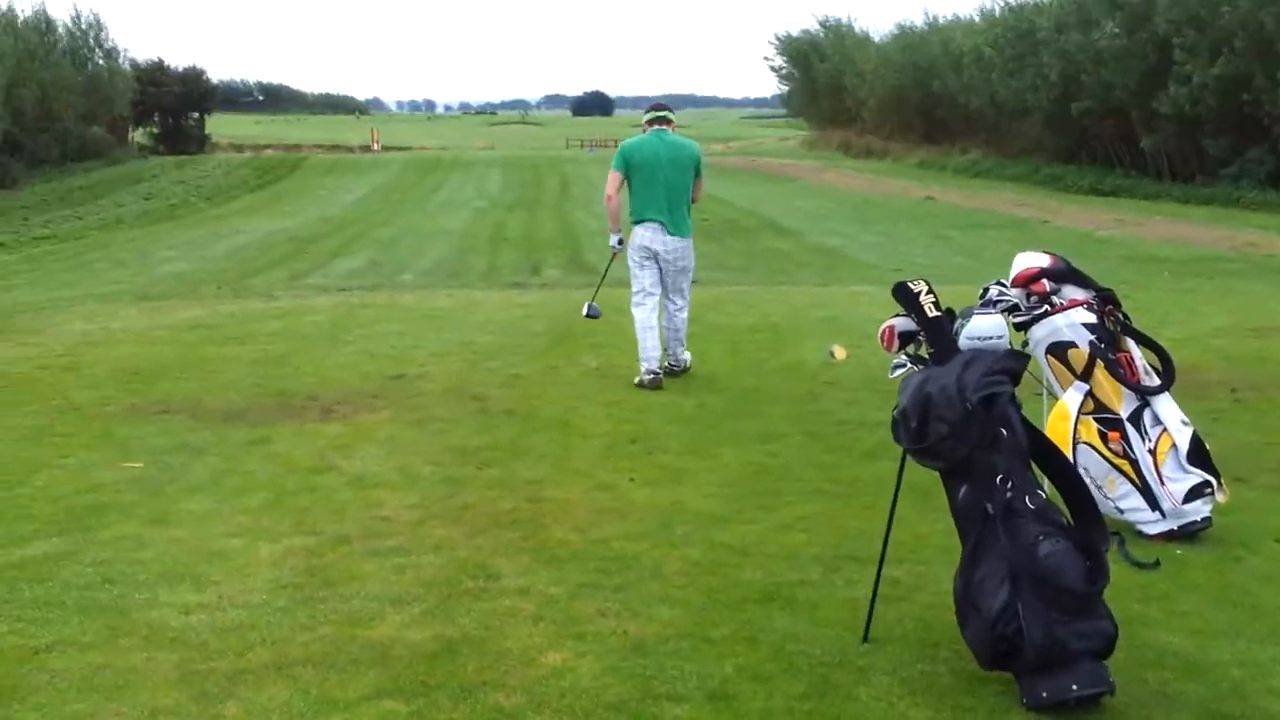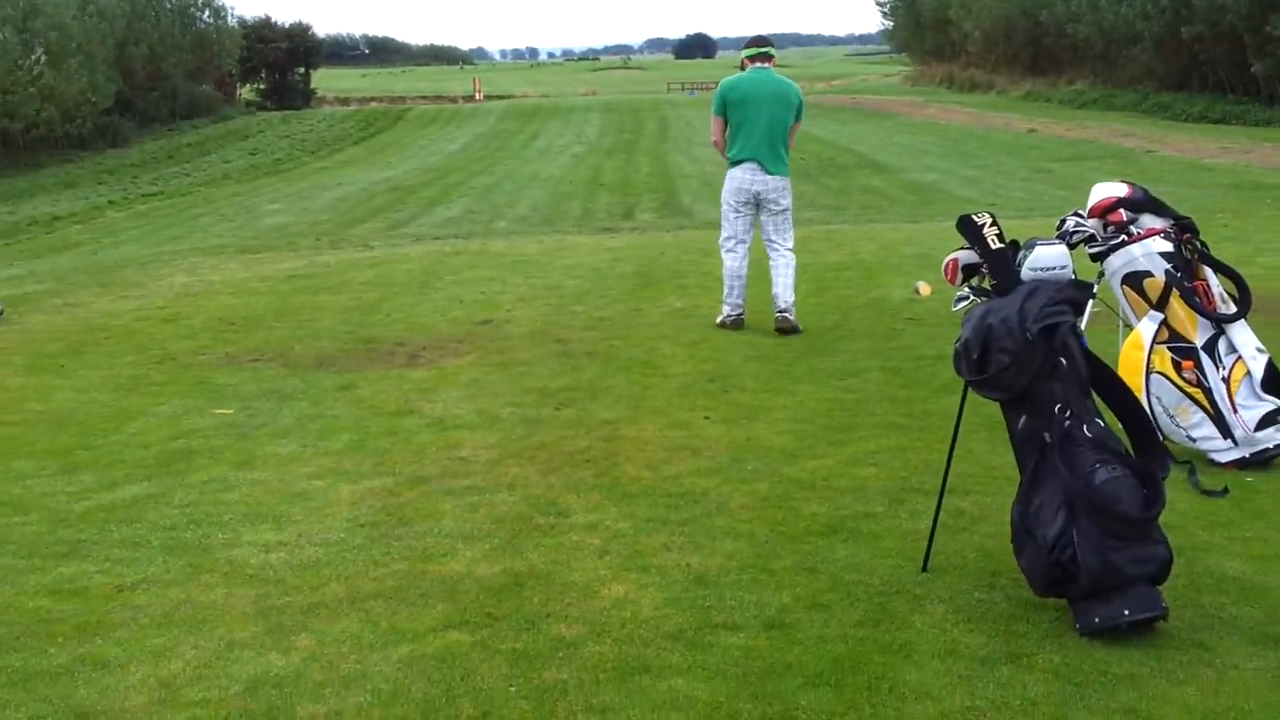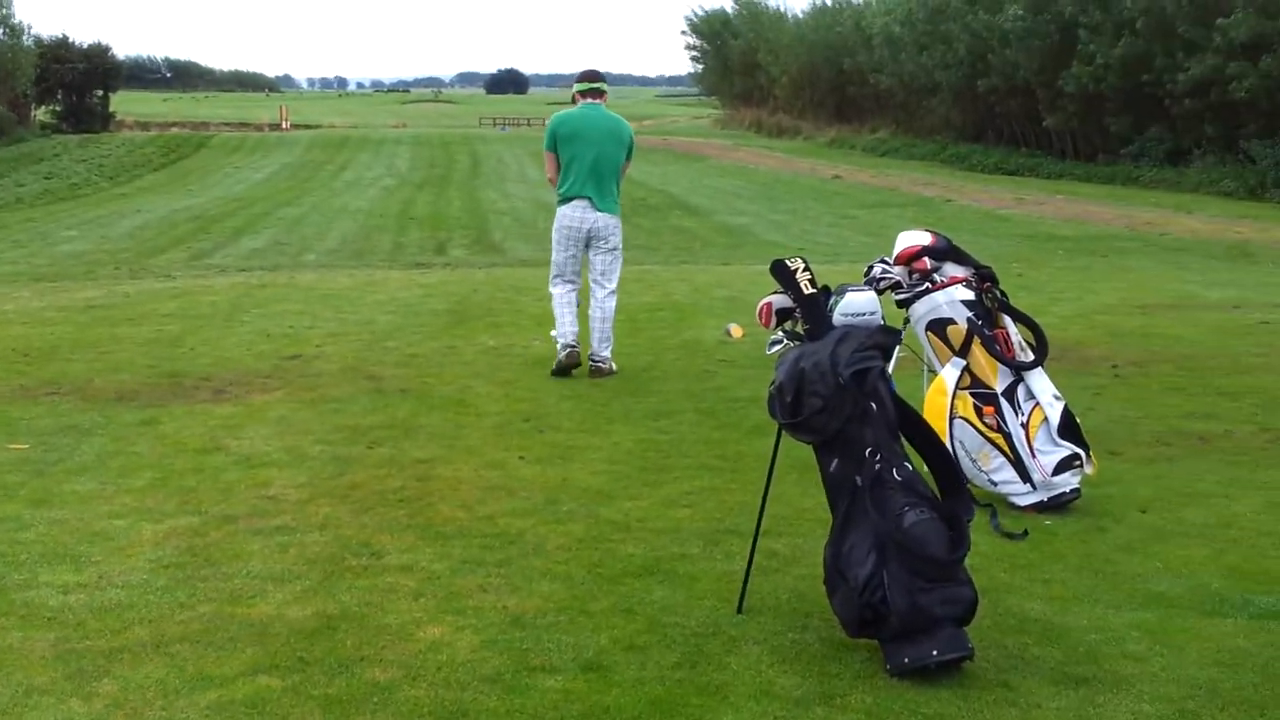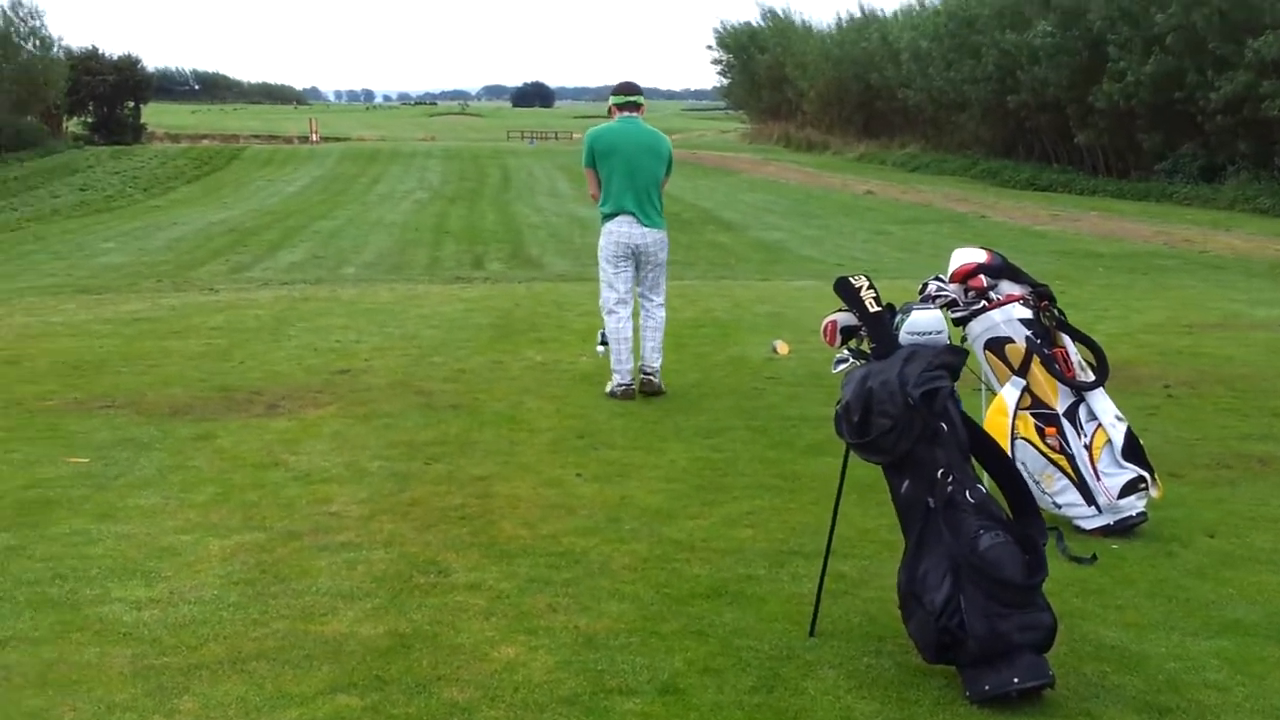
dt=0.4s
person 1, frame 1
left shoulder: (629, 148)
right shoulder: (691, 149)
left elbow: (611, 194)
left wrist: (615, 233)
left hip: (643, 235)
right hip: (679, 237)
left knee: (645, 303)
right knee: (677, 304)
left ankle: (650, 370)
right ankle: (676, 361)
person 1, frame 2
left shoulder: (728, 86)
right shoulder: (793, 90)
left elbow: (717, 138)
right elbow: (789, 141)
left hip: (740, 176)
right hip: (776, 178)
left knee: (734, 247)
right knee: (781, 247)
left ankle: (733, 313)
right ankle: (784, 310)
person 1, frame 3
left shoulder: (559, 121)
right shoulder: (624, 128)
left elbow: (551, 175)
left hip: (569, 213)
right hip: (607, 216)
left knee: (562, 284)
right knee: (604, 290)
left ankle: (568, 346)
right ankle: (600, 359)
person 1, frame 4
left shoulder: (596, 137)
right shoulder: (662, 141)
left elbow: (594, 191)
right elbow: (660, 188)
left hip: (616, 230)
right hip: (653, 231)
left knee: (617, 308)
right knee: (653, 304)
left ankle: (623, 381)
right ankle: (651, 373)
